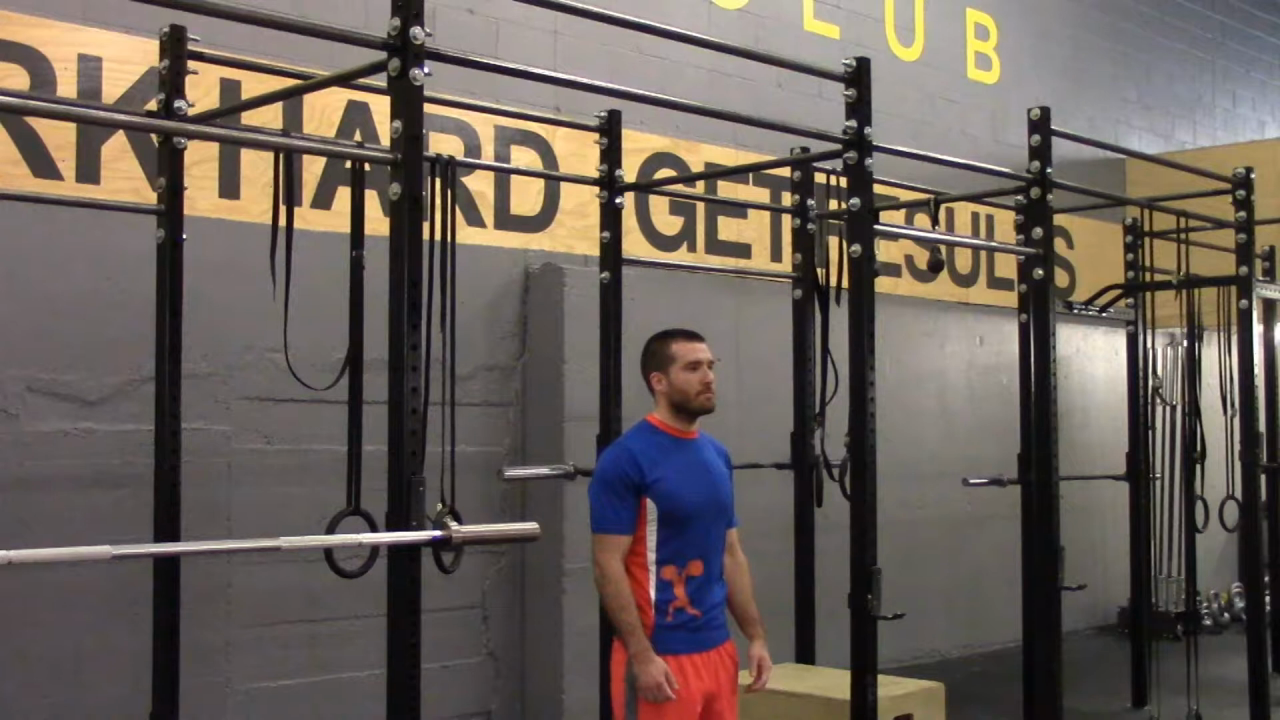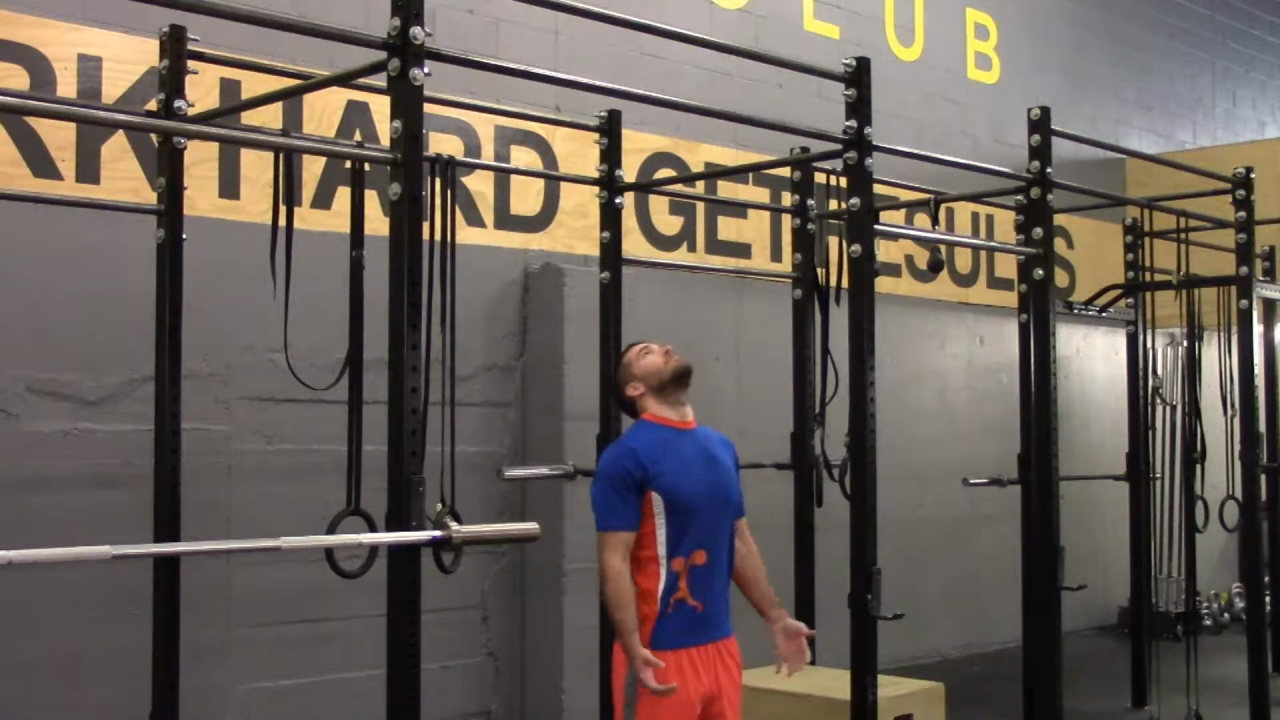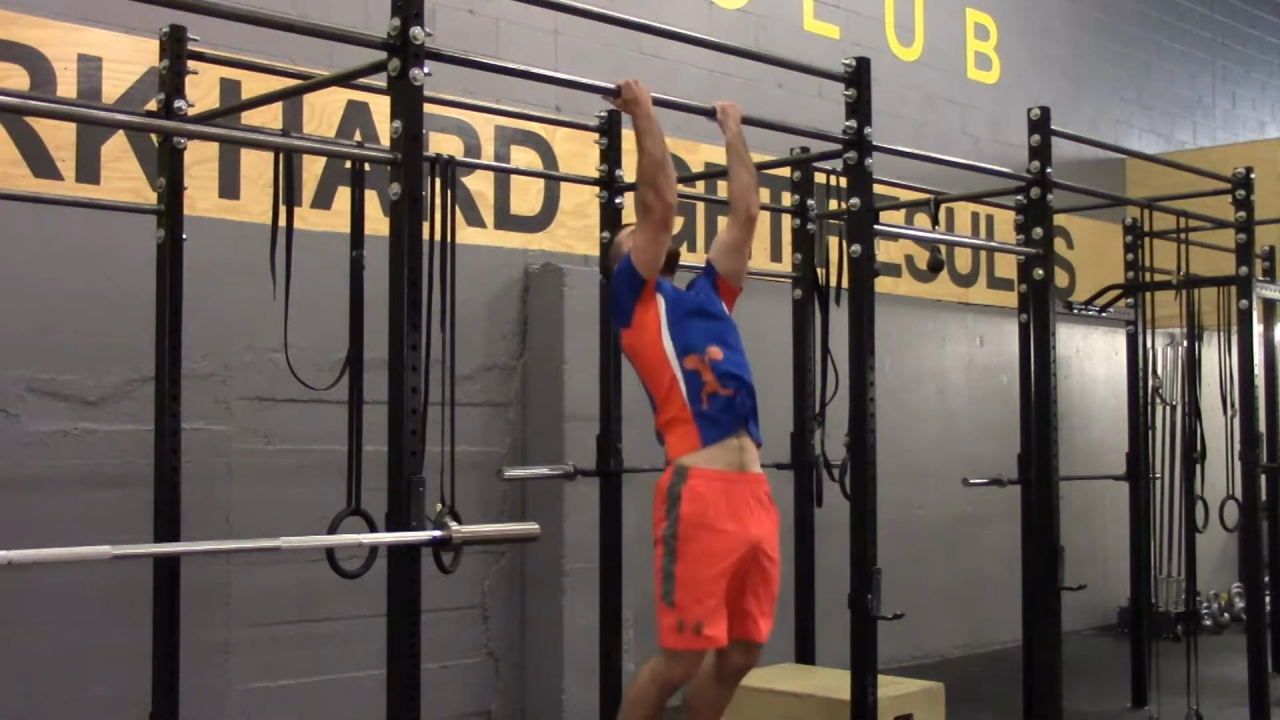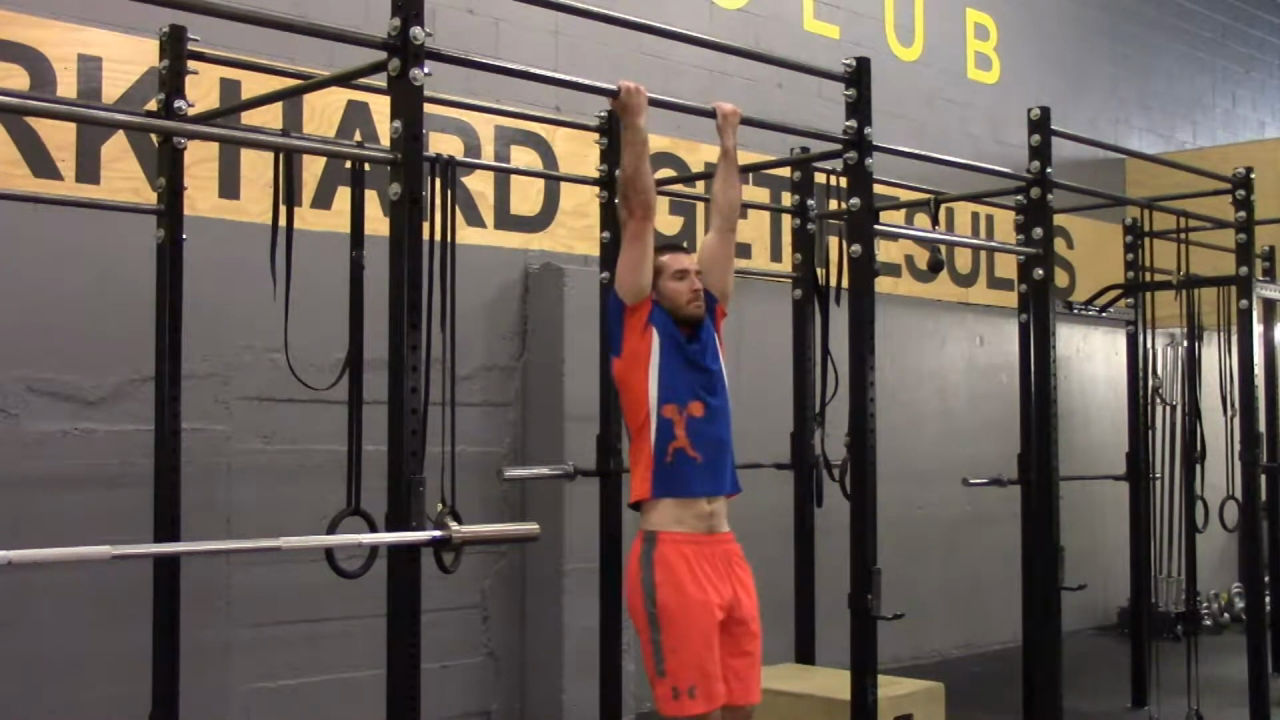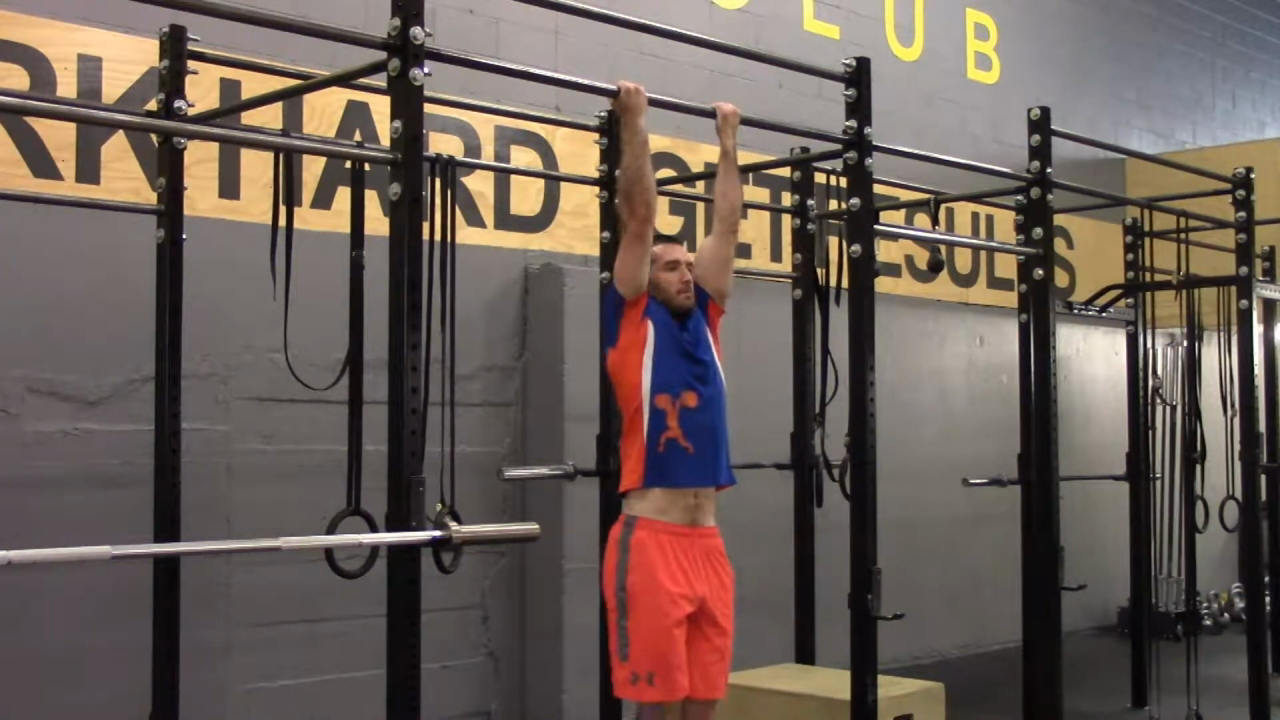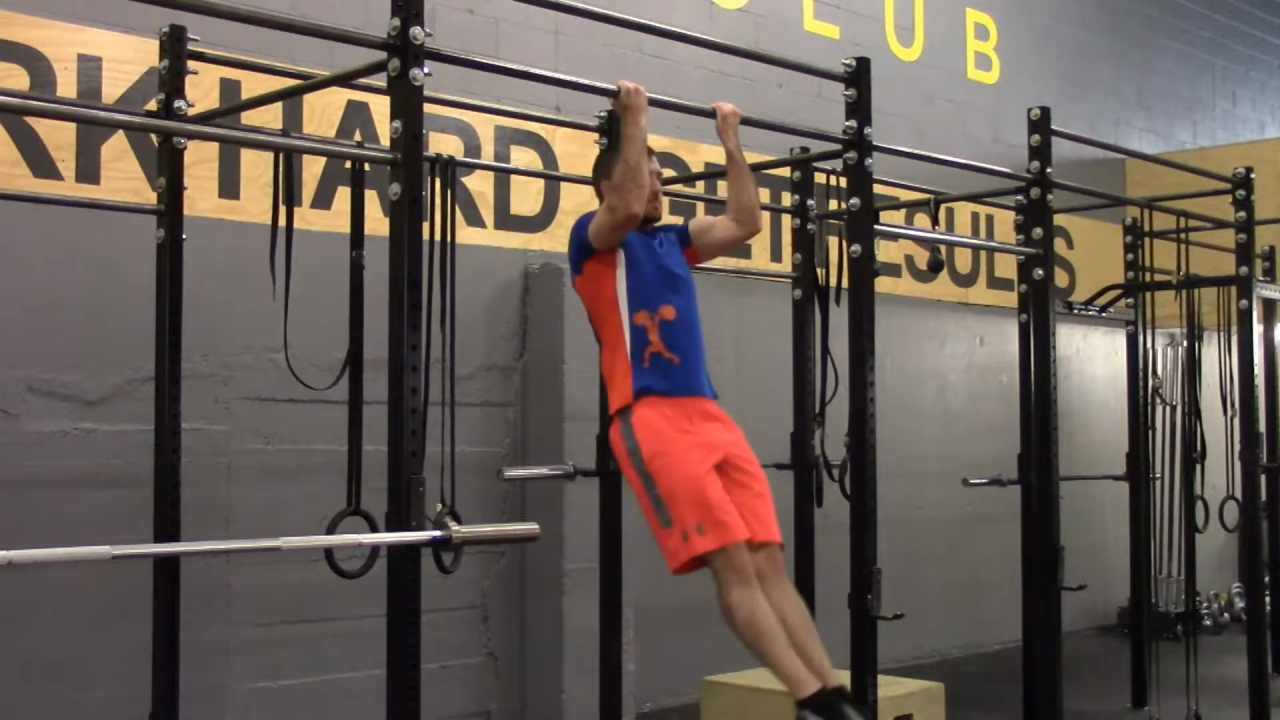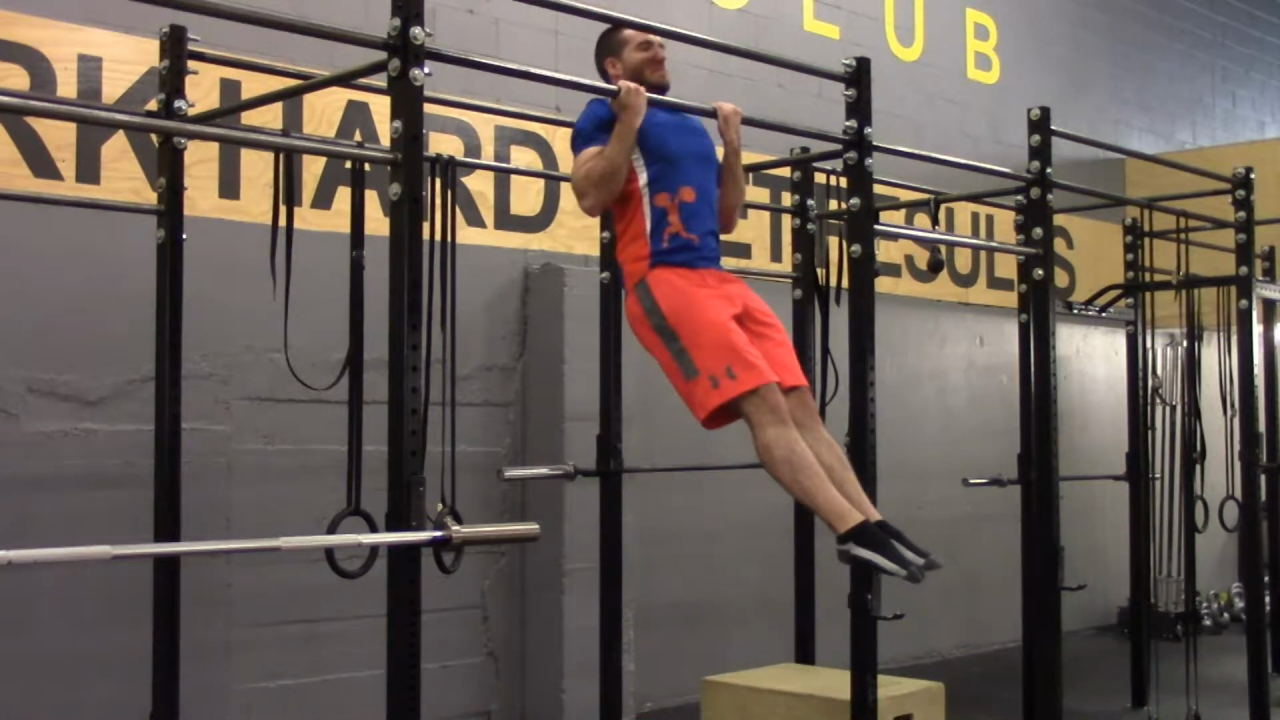
dt=0.7s
person 1, frame 1
left shoulder: (718, 456)
right shoulder: (626, 459)
right elbow: (609, 565)
left wrist: (756, 636)
right wrist: (642, 655)
left hip: (717, 649)
right hip: (660, 656)
person 1, frame 2
left shoulder: (721, 447)
right shoulder: (626, 457)
right elbow: (614, 561)
left wrist: (777, 618)
right wrist: (635, 651)
left hip: (718, 644)
right hip: (657, 652)
person 1, frame 3
left shoulder: (708, 295)
right shoulder: (636, 300)
left elbow: (745, 216)
right elbow: (660, 204)
left wrist: (733, 135)
right wrist: (643, 116)
left hip: (752, 495)
right hip: (698, 499)
left knee: (740, 653)
right knee: (683, 657)
person 1, frame 4
left shoulder: (708, 330)
right shoulder: (637, 331)
left elbow: (723, 227)
right elbow: (638, 219)
left wrist: (728, 141)
right wrist: (634, 124)
left hip: (726, 554)
right hip: (668, 556)
person 1, frame 5
left shoulder: (703, 321)
right shoulder: (632, 323)
left elbow: (725, 227)
right elbow: (638, 219)
left wrist: (727, 141)
right wrist: (634, 123)
left hip: (707, 547)
right hip: (650, 546)
person 1, frame 6
left shoulder: (674, 242)
right shoulder: (596, 237)
left elbow: (745, 223)
right elbow: (625, 211)
left wrist: (729, 143)
right wrist: (632, 121)
left hip: (709, 415)
right hip: (650, 420)
left knee: (770, 563)
right knee: (731, 560)
person 1, frame 7
left shoulder: (690, 125)
right shoulder: (603, 116)
right elbow: (592, 197)
left wrist: (732, 144)
right wrist: (630, 120)
left hip: (721, 280)
right hip: (663, 282)
left knee: (801, 407)
right knee: (766, 406)
left ankle: (875, 524)
right ankle: (853, 531)
